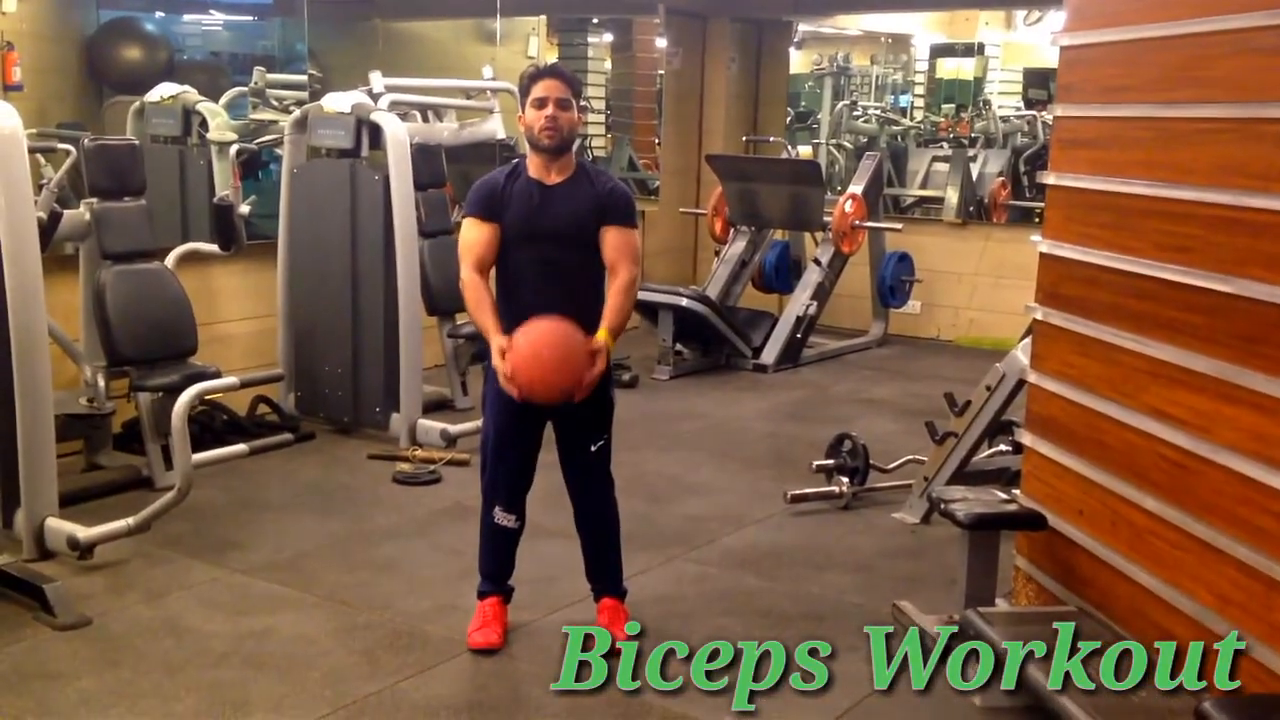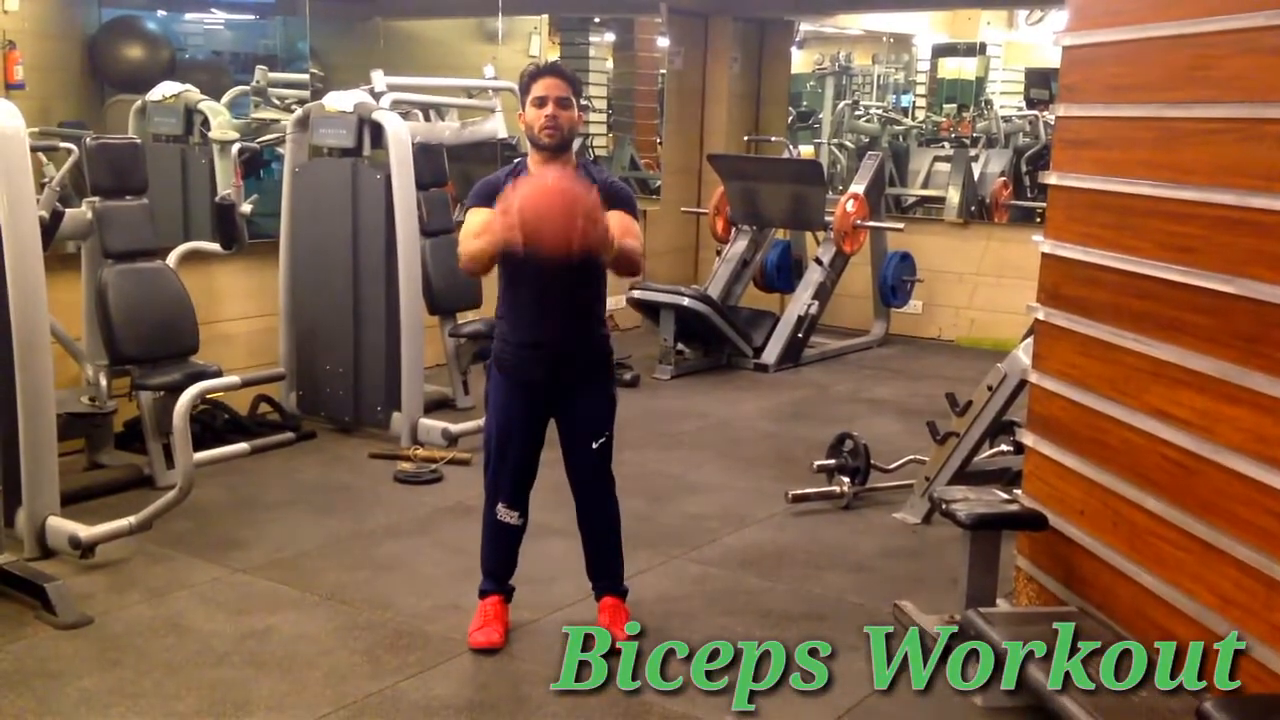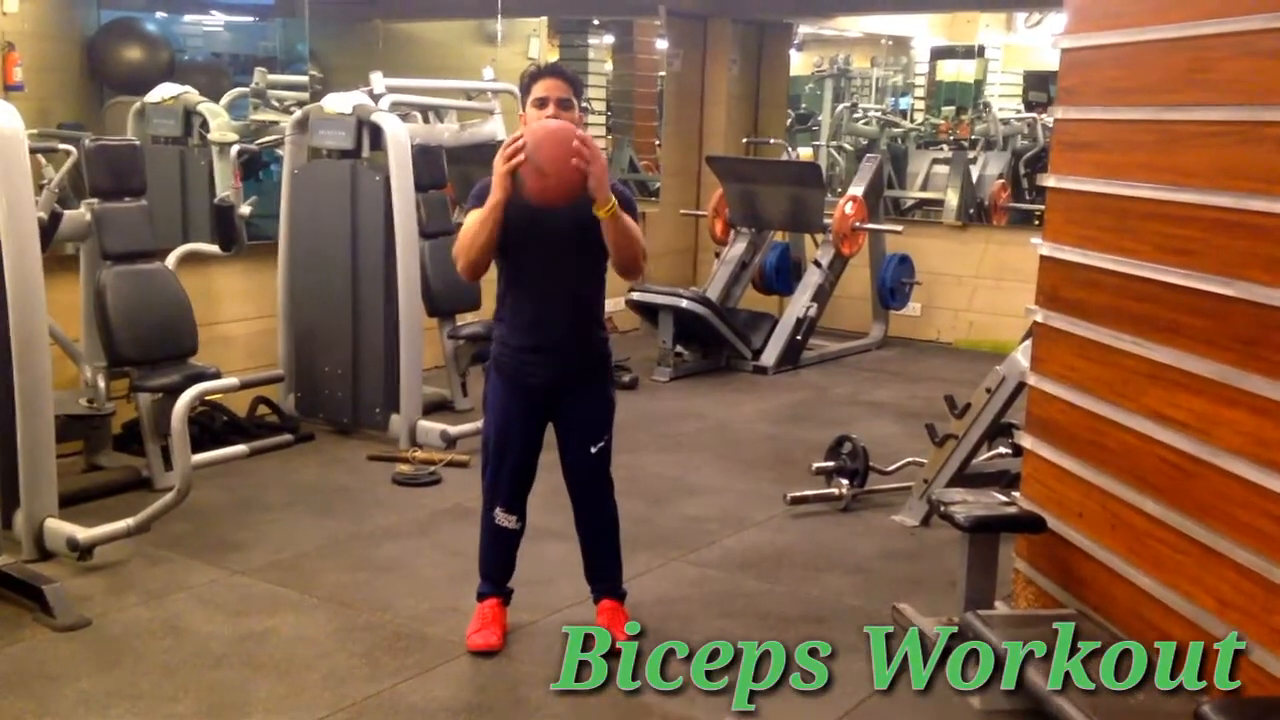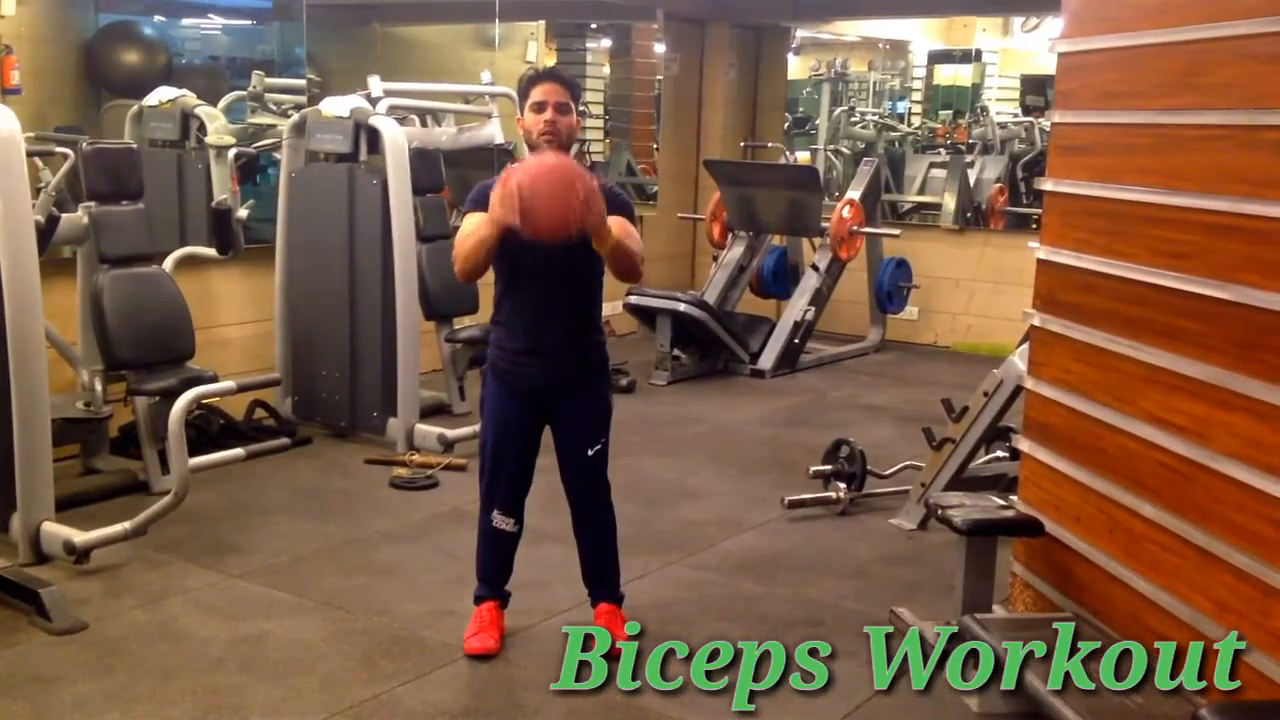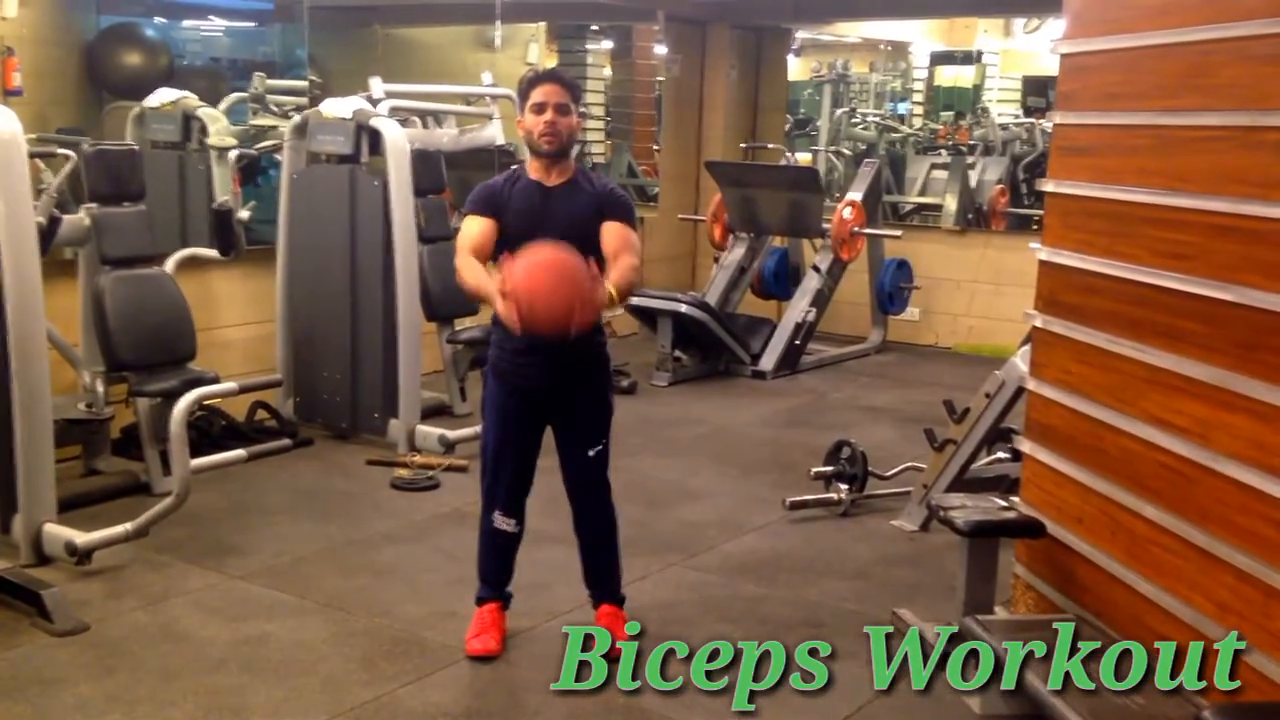
dt=0.4s
person 1, frame 1
left shoulder: (608, 194)
right shoulder: (492, 191)
left elbow: (624, 274)
right elbow: (472, 272)
left wrist: (603, 341)
right wrist: (495, 339)
left hip: (584, 365)
right hip: (513, 364)
left knee: (593, 486)
right knee: (502, 486)
left ankle: (609, 598)
right ankle: (492, 597)
person 1, frame 2
left shoulder: (607, 189)
right shoulder: (495, 188)
left elbow: (634, 257)
right elbow: (467, 254)
left wrist: (604, 241)
right wrist: (498, 236)
left hip: (587, 364)
right hip: (516, 363)
left knee: (595, 484)
right knee: (505, 484)
left ankle: (611, 597)
right ankle: (494, 596)
person 1, frame 3
left shoulder: (607, 190)
right shoulder: (494, 188)
left elbow: (633, 266)
right elbow: (467, 266)
left wrist: (601, 196)
right wrist: (500, 195)
left hip: (585, 368)
right hip: (514, 367)
left knee: (593, 488)
right knee: (503, 489)
left ankle: (610, 600)
right ankle: (492, 599)
person 1, frame 4
left shoulder: (606, 197)
right shoulder: (490, 194)
left elbow: (633, 269)
right elbow: (463, 267)
left wrist: (599, 227)
right wrist: (496, 222)
left hip: (582, 372)
right hip: (511, 370)
left knee: (590, 491)
right knee: (500, 491)
left ankle: (607, 603)
right ankle: (489, 602)
person 1, frame 5
left shoulder: (605, 197)
right shoulder: (492, 195)
left elbow: (628, 265)
right elbow: (465, 263)
left wrist: (605, 294)
right wrist: (495, 292)
left hip: (584, 371)
right hip: (512, 369)
left knee: (591, 491)
right knee: (502, 492)
left ankle: (608, 604)
right ankle: (491, 603)
